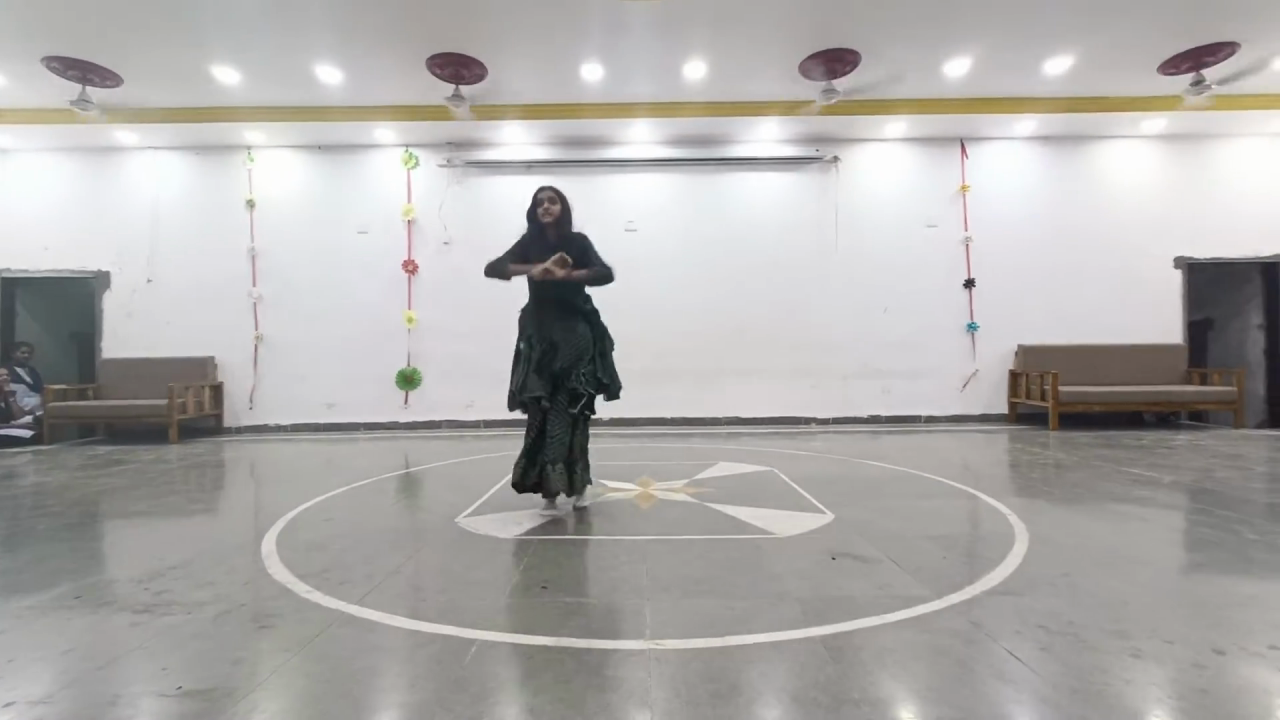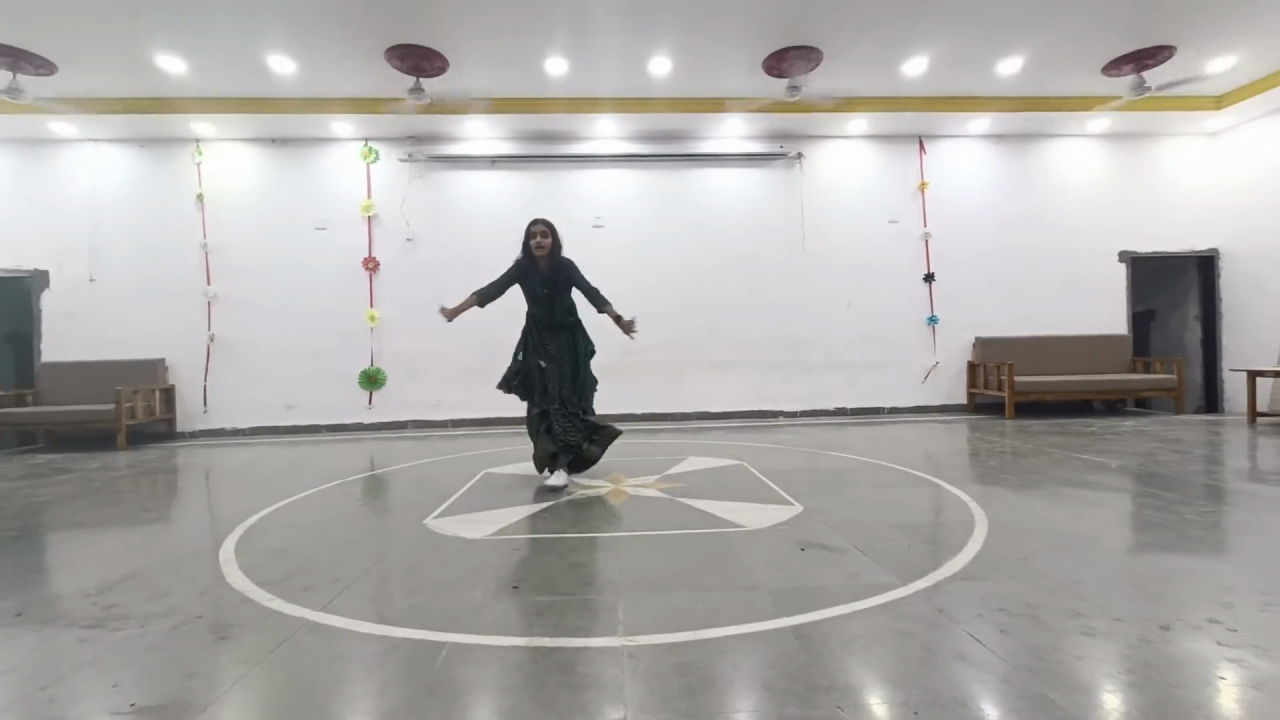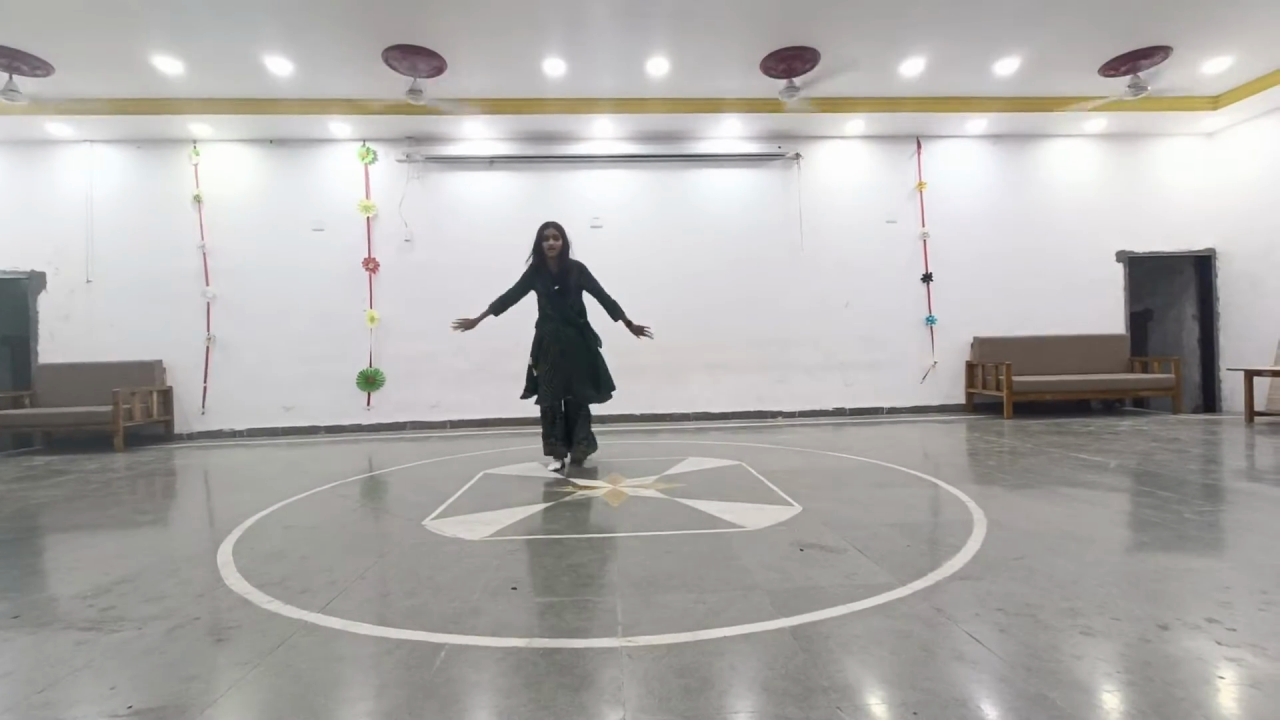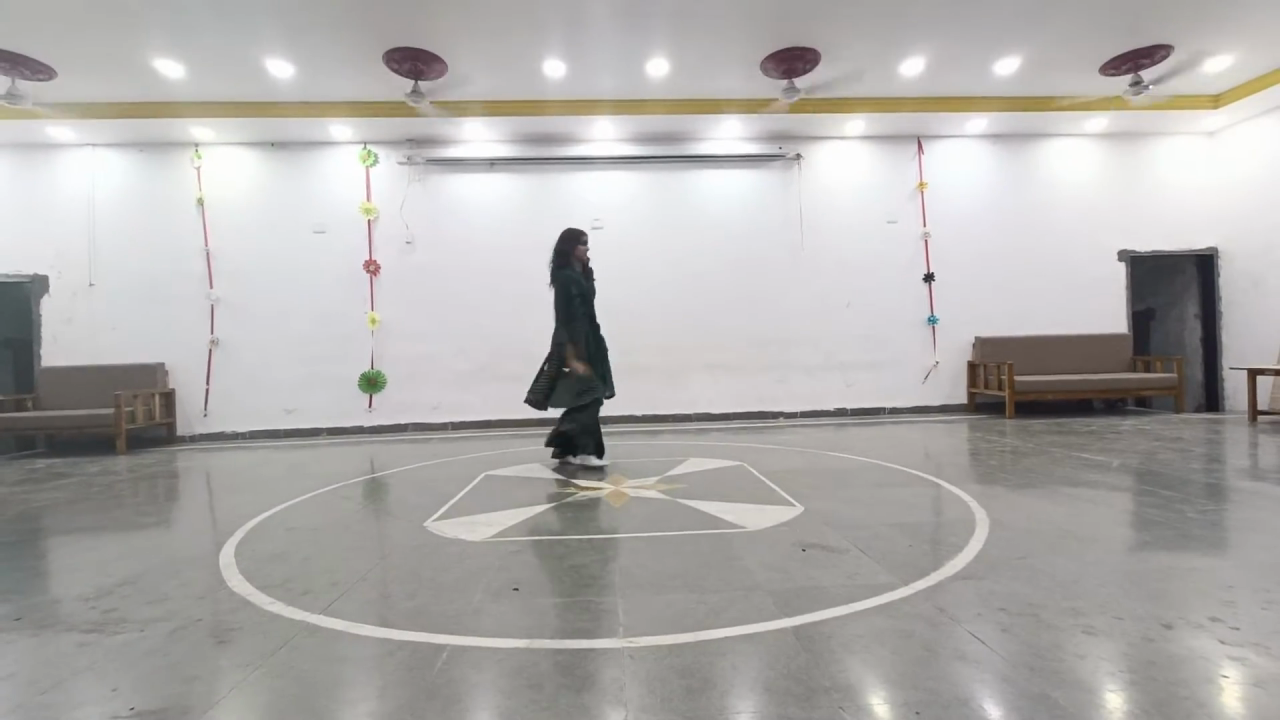
dt=0.4s
person 1, frame 1
left shoulder: (577, 242)
right shoulder: (530, 243)
left elbow: (605, 275)
right elbow: (490, 269)
left wrist: (565, 276)
right wrist: (533, 271)
left hip: (577, 331)
right hip: (539, 332)
left knee: (570, 404)
right knee: (538, 405)
left ankle: (571, 480)
right ankle: (550, 484)
person 1, frame 2
left shoulder: (565, 266)
right shoulder: (522, 269)
left elbow: (590, 292)
right elbow: (493, 289)
left wrist: (617, 319)
right wrist: (456, 310)
left hip: (566, 340)
right hip: (536, 340)
left knee: (562, 402)
right knee: (540, 403)
left ankle: (562, 464)
right ankle: (553, 458)
person 1, frame 3
left shoulder: (577, 269)
right shoulder: (535, 272)
left elbow: (603, 298)
right elbow: (510, 298)
left wrist: (630, 326)
right wrist: (476, 321)
left hip: (577, 339)
right hip: (548, 341)
left knee: (578, 396)
right knee: (549, 399)
left ankle: (578, 448)
right ankle: (556, 453)
person 1, frame 4
left shoulder: (586, 273)
right shoulder: (563, 276)
right elbow: (562, 320)
right wrist: (572, 357)
left hip: (588, 340)
right hip: (571, 343)
left knee: (588, 396)
right knee: (587, 397)
left ankle: (567, 450)
right ankle: (582, 452)
